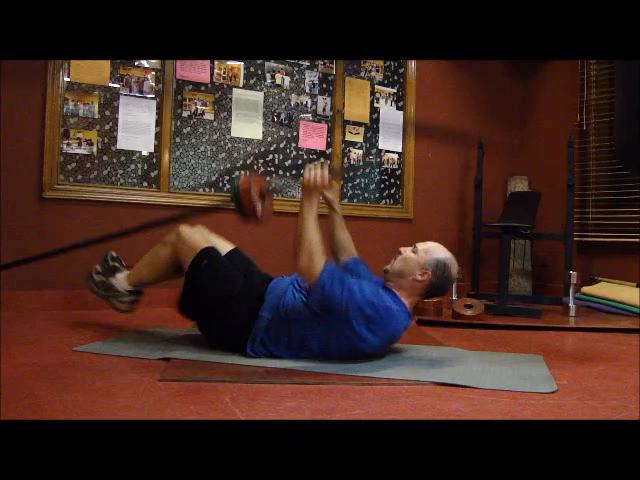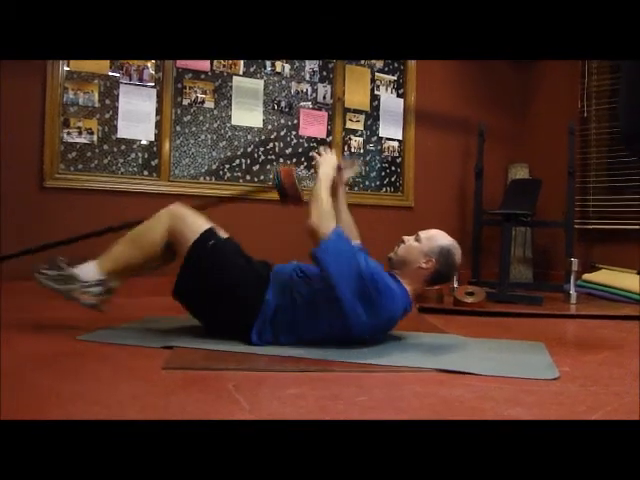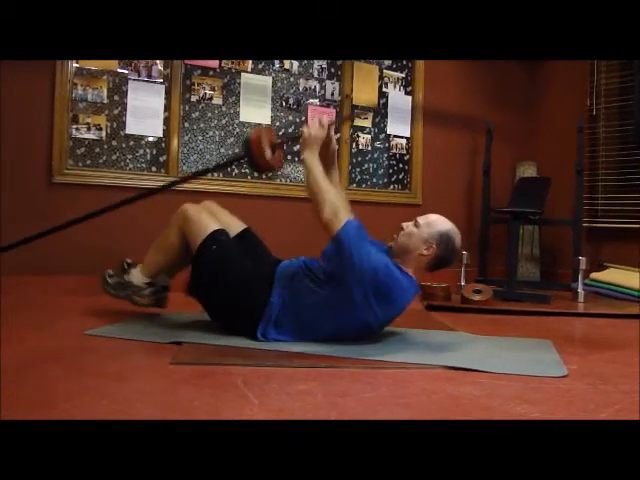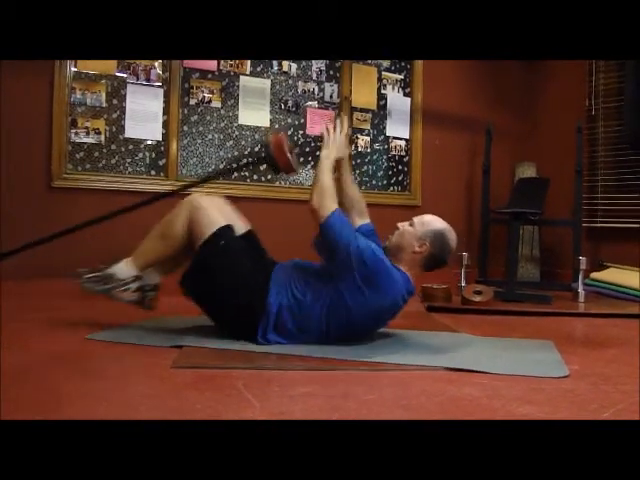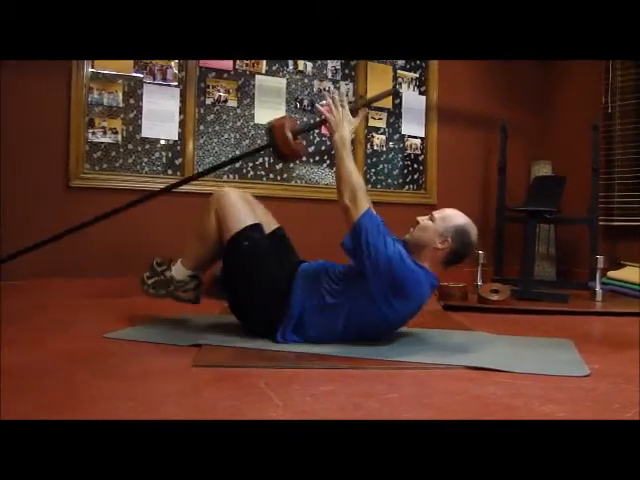
dt=1s
person 1, frame 1
left shoulder: (376, 308)
right shoulder: (385, 296)
left elbow: (309, 268)
right elbow: (349, 263)
left wrist: (310, 200)
right wrist: (334, 207)
left hip: (249, 324)
right hip: (264, 296)
left knee: (185, 235)
right knee: (200, 236)
left ankle: (122, 284)
right ankle: (130, 279)
person 1, frame 2
left shoulder: (381, 293)
right shoulder: (388, 289)
left elbow: (318, 225)
right elbow: (351, 249)
left wrist: (325, 173)
right wrist: (338, 192)
left hip: (256, 309)
right hip: (270, 287)
left knee: (177, 215)
right knee: (188, 234)
left ankle: (90, 277)
right ankle: (96, 275)
person 1, frame 3
left shoulder: (383, 280)
right shoulder: (391, 267)
left elbow: (331, 217)
right elbow: (345, 223)
left wrist: (310, 156)
right wrist: (331, 165)
left hip: (261, 309)
right hip: (274, 279)
left knee: (189, 214)
right knee: (208, 208)
left ankle: (138, 281)
right ankle: (153, 283)
person 1, frame 4
left shoulder: (377, 277)
right shoulder: (391, 280)
left elbow: (322, 207)
right elbow: (359, 223)
left wrist: (329, 153)
right wrist: (343, 166)
left hip: (257, 311)
right hip: (274, 289)
left knee: (197, 205)
right knee: (212, 207)
left ankle: (125, 274)
right ankle: (147, 279)
person 1, frame 5
left shoulder: (399, 273)
right shoulder: (408, 269)
left elbow: (351, 202)
right elbow: (362, 208)
left wrist: (342, 136)
right wrist: (344, 140)
left hip: (279, 310)
right hip: (294, 284)
left knee: (226, 199)
right knee: (243, 204)
left ankle: (180, 277)
right ankle: (186, 275)
